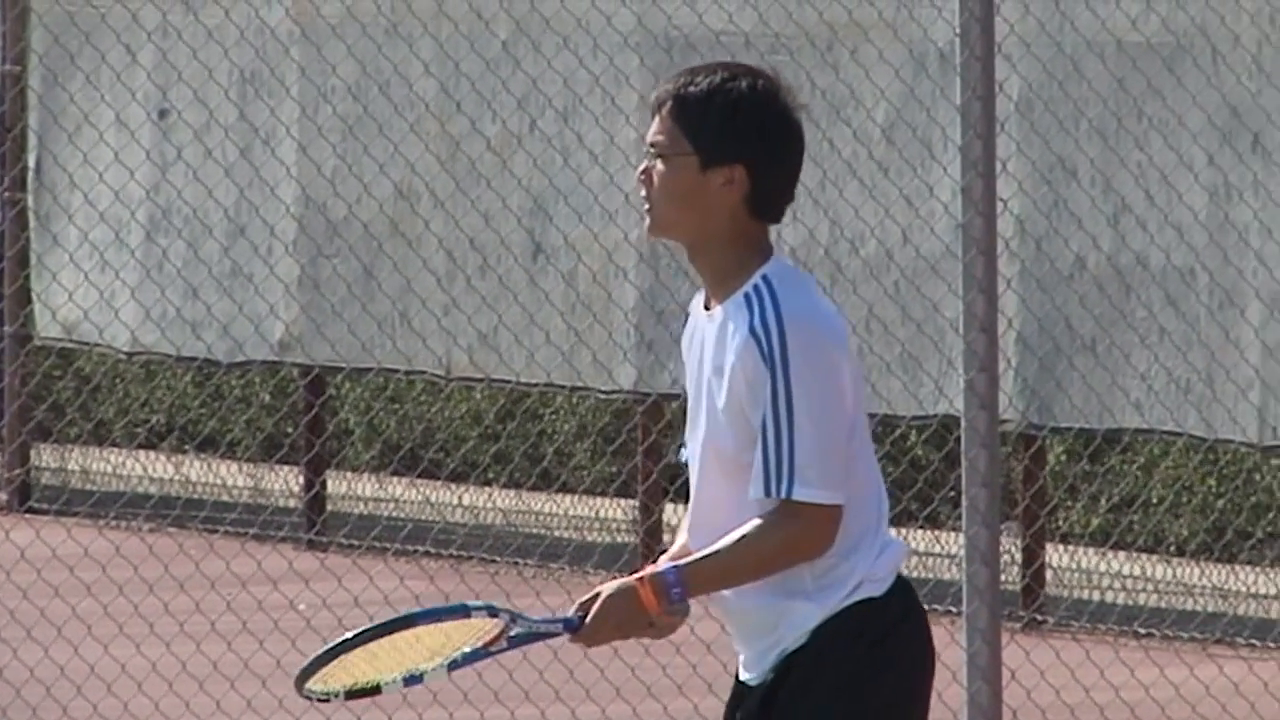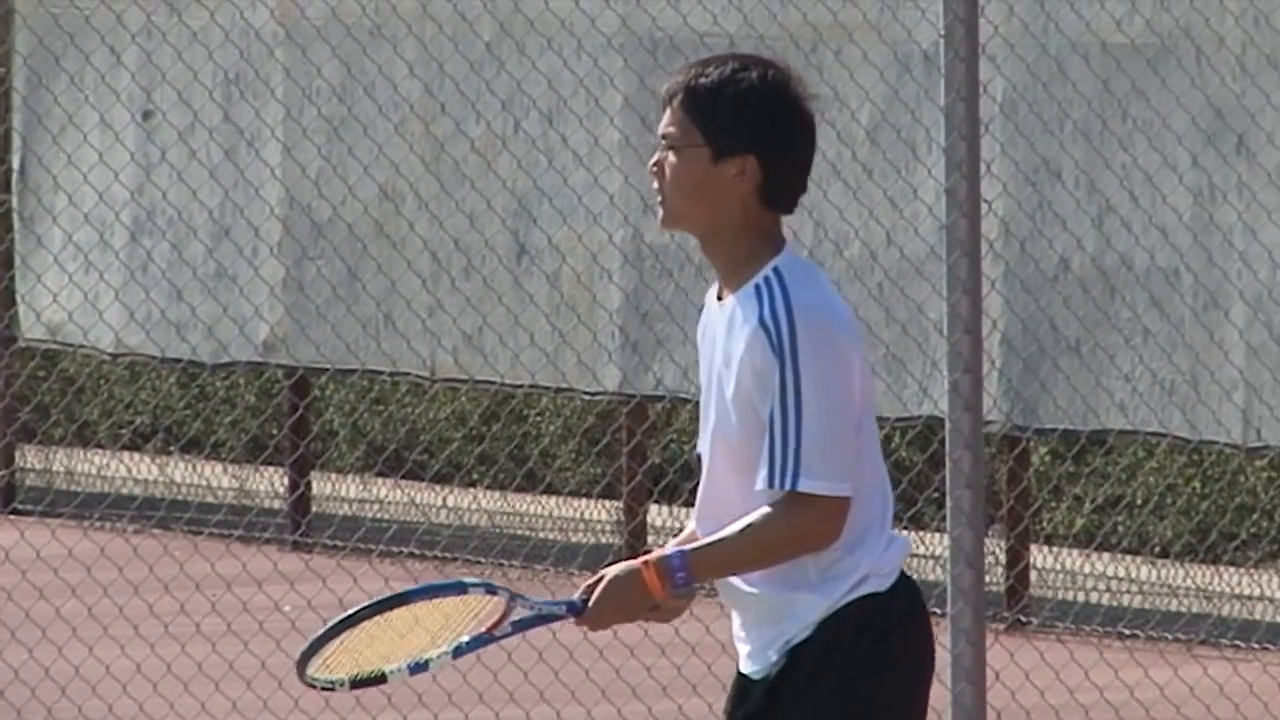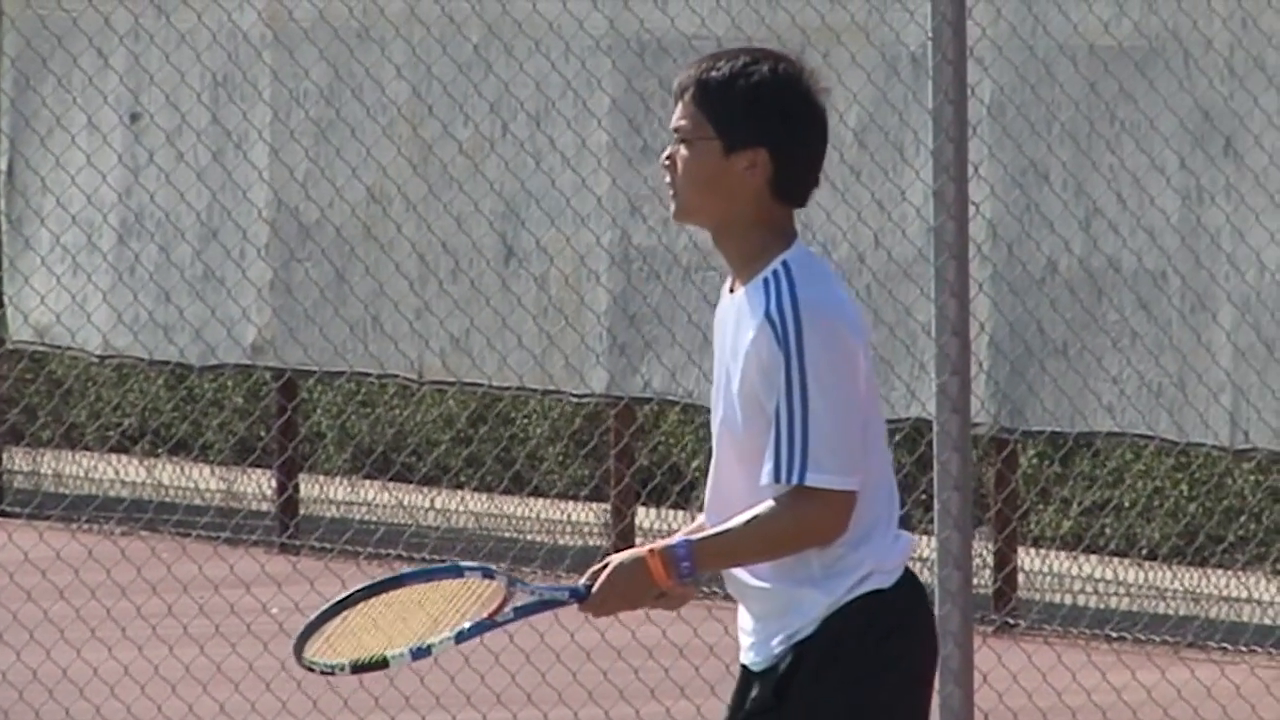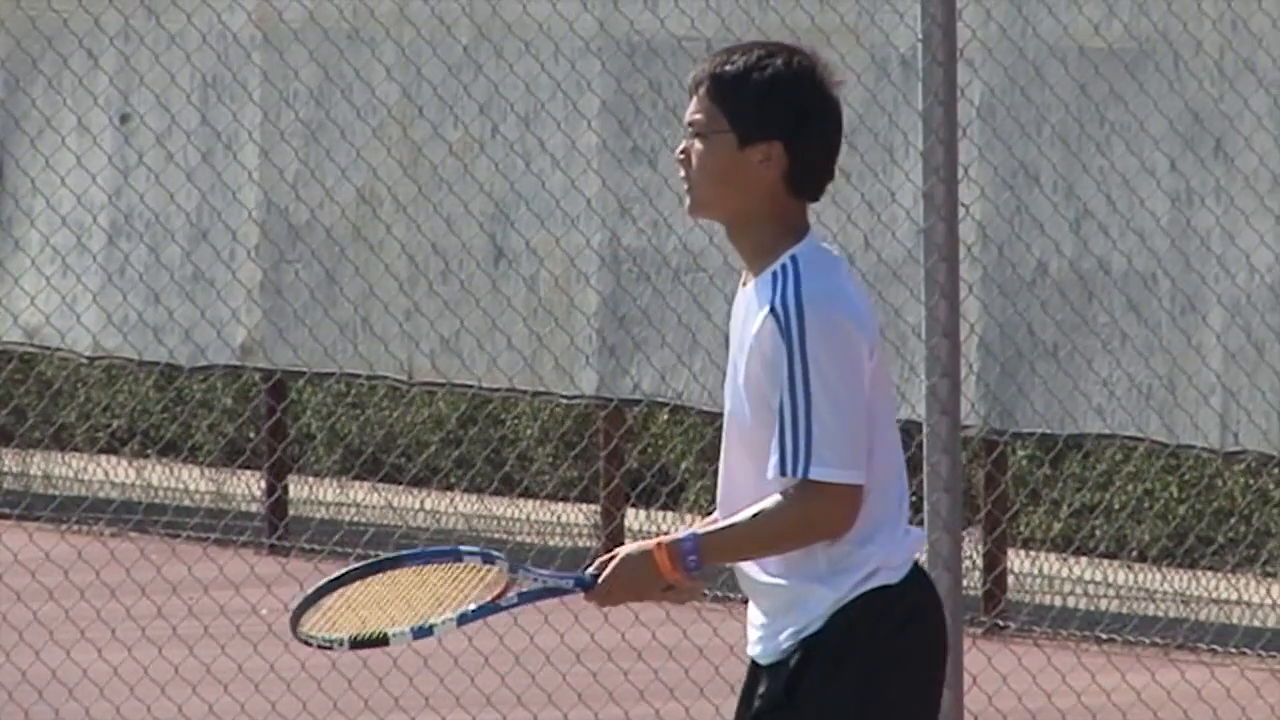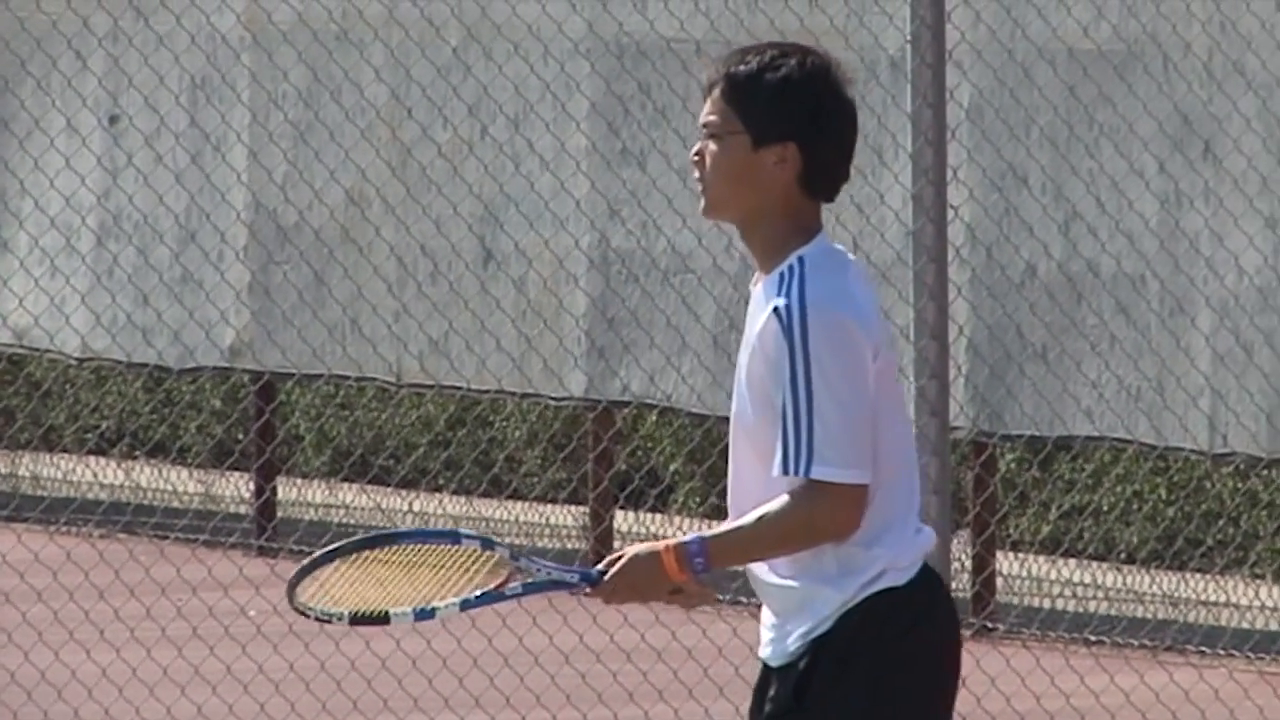
dt=0.2s
person 1, frame 1
left shoulder: (782, 327)
right shoulder: (709, 316)
left elbow: (805, 522)
left wrist: (659, 587)
right wrist: (669, 573)
left hip: (848, 651)
right hip: (784, 650)
person 1, frame 2
left shoulder: (792, 319)
right shoulder: (725, 306)
left elbow: (812, 513)
left wrist: (663, 574)
right wrist: (672, 561)
left hip: (849, 646)
right hip: (783, 644)
person 1, frame 3
left shoulder: (799, 313)
right shoulder: (742, 299)
left elbow: (818, 508)
left wrist: (668, 563)
right wrist: (681, 550)
left hip: (850, 643)
right hip: (786, 637)
person 1, frame 4
left shoulder: (804, 306)
right shoulder: (766, 292)
left elbow: (824, 502)
left wrist: (676, 555)
right wrist: (692, 545)
left hip: (859, 638)
right hip: (800, 632)
person 1, frame 5
left shoulder: (808, 307)
right shoulder: (788, 291)
left elbow: (830, 506)
left wrist: (681, 559)
right wrist: (701, 555)
left hip: (869, 638)
right hip: (818, 633)
